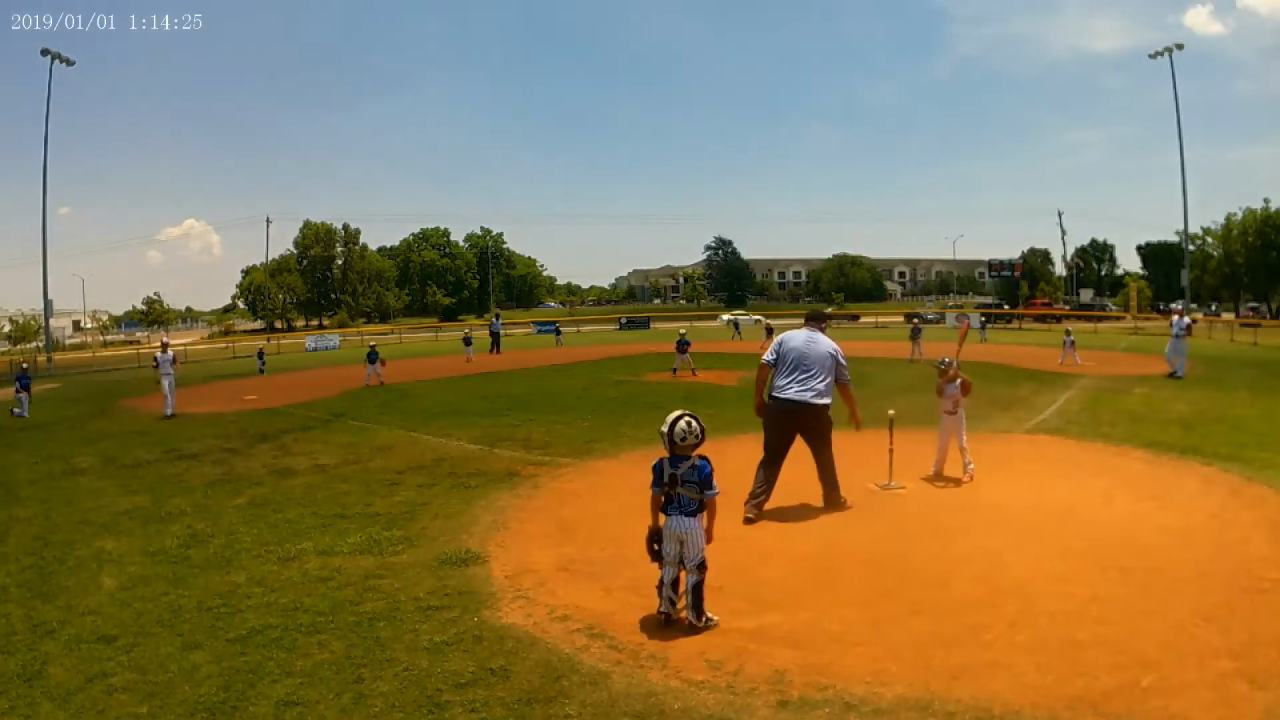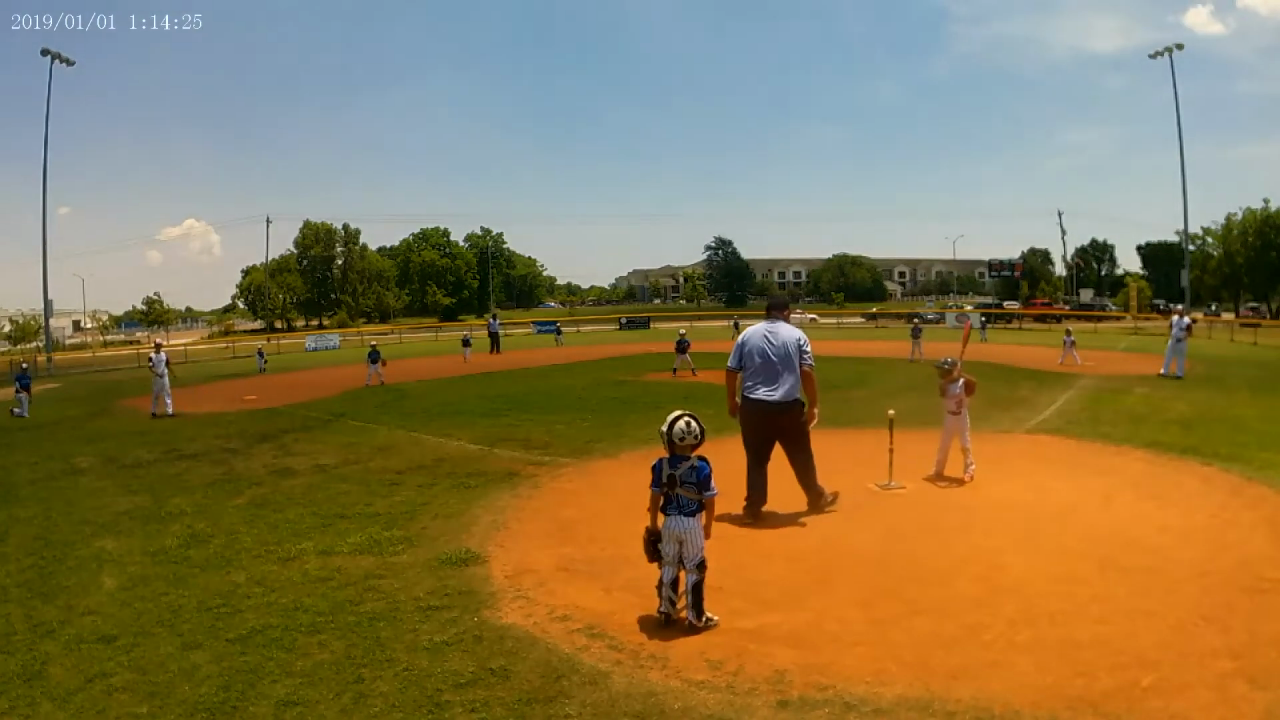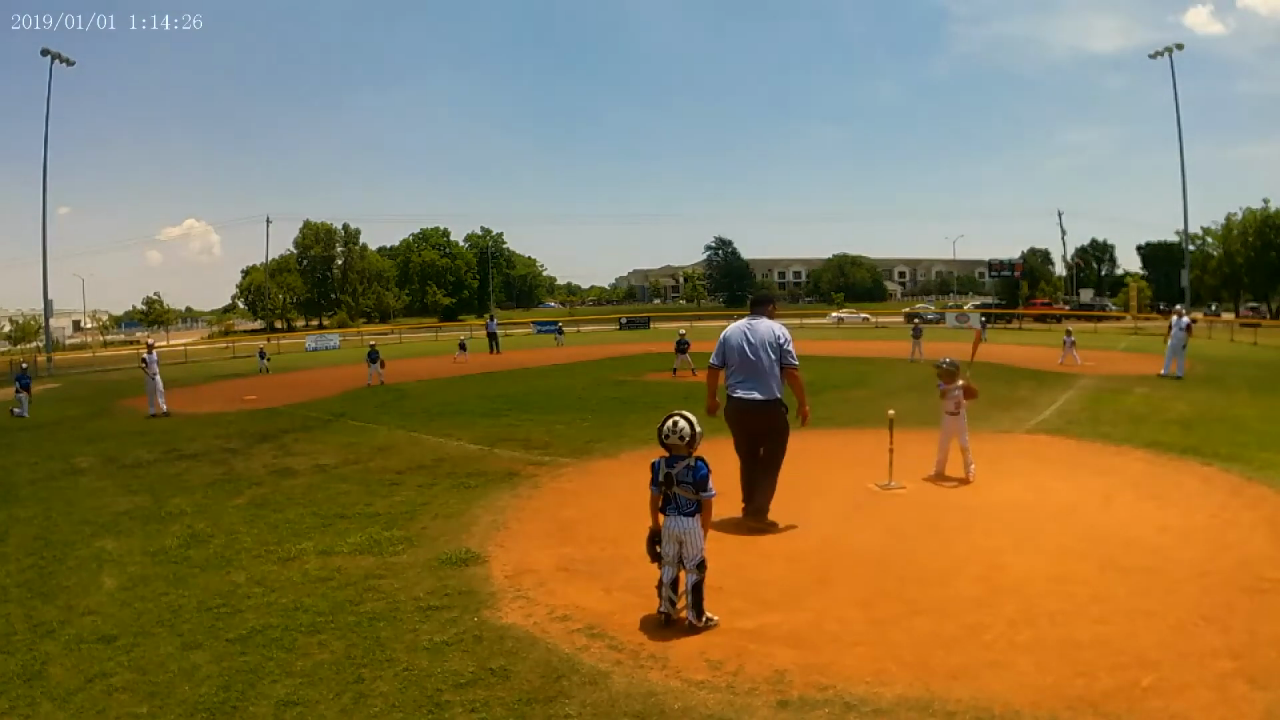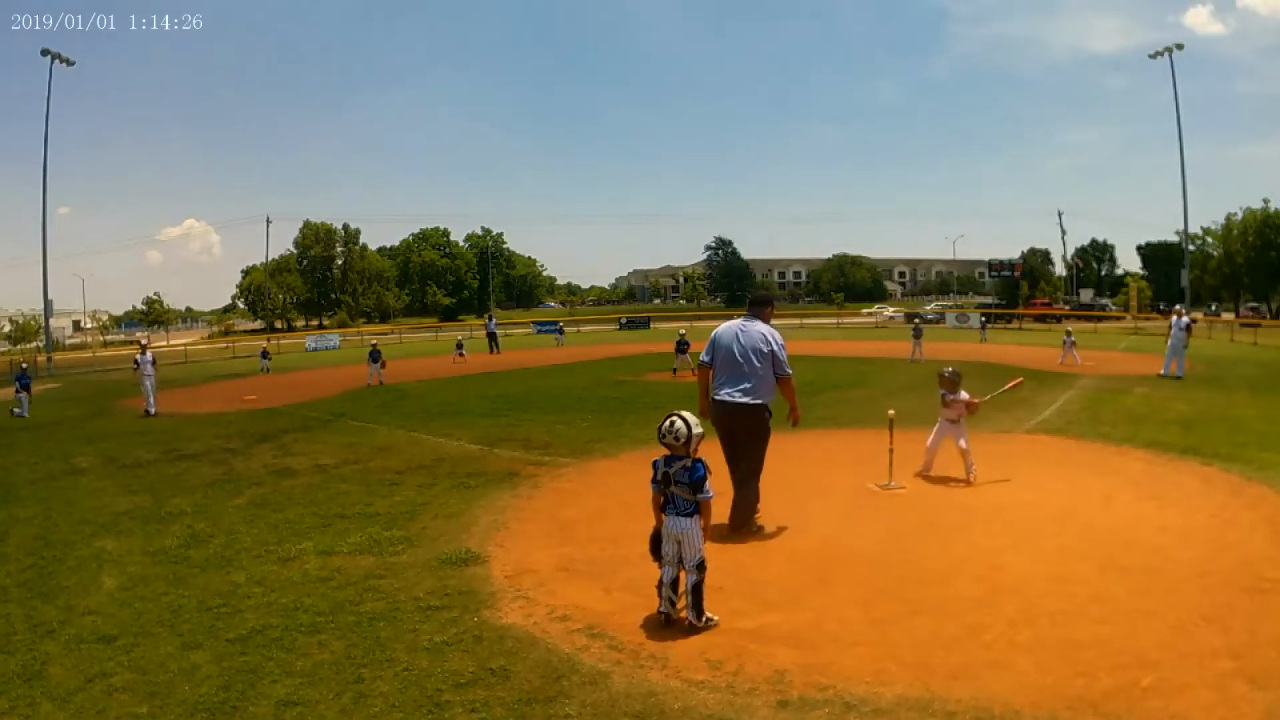
dt=0.3s
person 1, frame 1
left shoulder: (785, 337)
right shoulder: (832, 347)
left elbow: (764, 368)
right elbow: (843, 385)
left wrist: (759, 398)
right wrist: (854, 413)
left hip: (780, 405)
right hip: (815, 409)
left knee: (772, 457)
right knee: (824, 455)
left ankle: (754, 506)
right ankle: (833, 499)
person 1, frame 2
left shoulder: (747, 334)
right shoulder: (796, 335)
left elbow: (731, 371)
right elbow: (807, 372)
left wrist: (732, 400)
right wrist: (813, 406)
left hip: (753, 406)
right hip: (788, 406)
left knee: (756, 460)
right knee: (801, 456)
left ankle: (753, 509)
right ankle: (817, 499)
person 1, frame 3
left shoulder: (730, 331)
right shoulder: (777, 330)
left elbow: (714, 368)
right elbow: (791, 371)
left wrist: (711, 398)
right wrist: (802, 403)
left hip: (736, 406)
right hip: (768, 406)
left knee: (748, 461)
right knee: (771, 461)
left ankle: (752, 510)
right ankle: (757, 515)
person 1, frame 4
left shoulder: (722, 330)
right shoulder: (770, 335)
left elbow: (704, 367)
right elbow: (784, 378)
left wrist: (704, 399)
right wrist: (794, 407)
left hip: (721, 408)
right hip: (752, 411)
left knee: (736, 465)
right knee: (749, 468)
left ankle: (747, 512)
right ankle: (741, 523)
person 2, frame 1
left shoulder: (661, 466)
right shoulder: (703, 466)
left elbow: (655, 499)
right elbow: (711, 502)
left wrist: (654, 524)
right wrist: (709, 528)
left hip: (670, 523)
right hip: (693, 524)
left knee: (669, 567)
right knee: (695, 570)
left ankle: (666, 611)
right ankle: (696, 617)
person 2, frame 2
left shoulder: (661, 466)
right shoulder: (701, 467)
left elbow: (655, 499)
right elbow: (709, 502)
left wrist: (653, 524)
right wrist: (708, 526)
left hip: (670, 523)
right hip: (692, 523)
left knee: (668, 567)
right knee: (695, 570)
left ankle: (666, 611)
right ankle: (696, 617)
person 2, frame 3
left shoulder: (660, 466)
right shoulder: (699, 467)
left elbow: (654, 500)
right elbow: (707, 503)
left wrist: (655, 525)
right wrist: (706, 527)
left hip: (669, 522)
right hip: (691, 523)
left knee: (669, 567)
right knee: (695, 570)
left ankle: (666, 611)
right ankle: (696, 617)
person 2, frame 4
left shoulder: (660, 464)
right shoulder: (697, 468)
left elbow: (655, 499)
right elbow: (705, 504)
left wrist: (659, 524)
right wrist: (706, 528)
left hip: (669, 523)
right hip: (690, 524)
left knee: (668, 567)
right knee: (694, 570)
left ankle: (666, 611)
right ankle: (696, 617)
